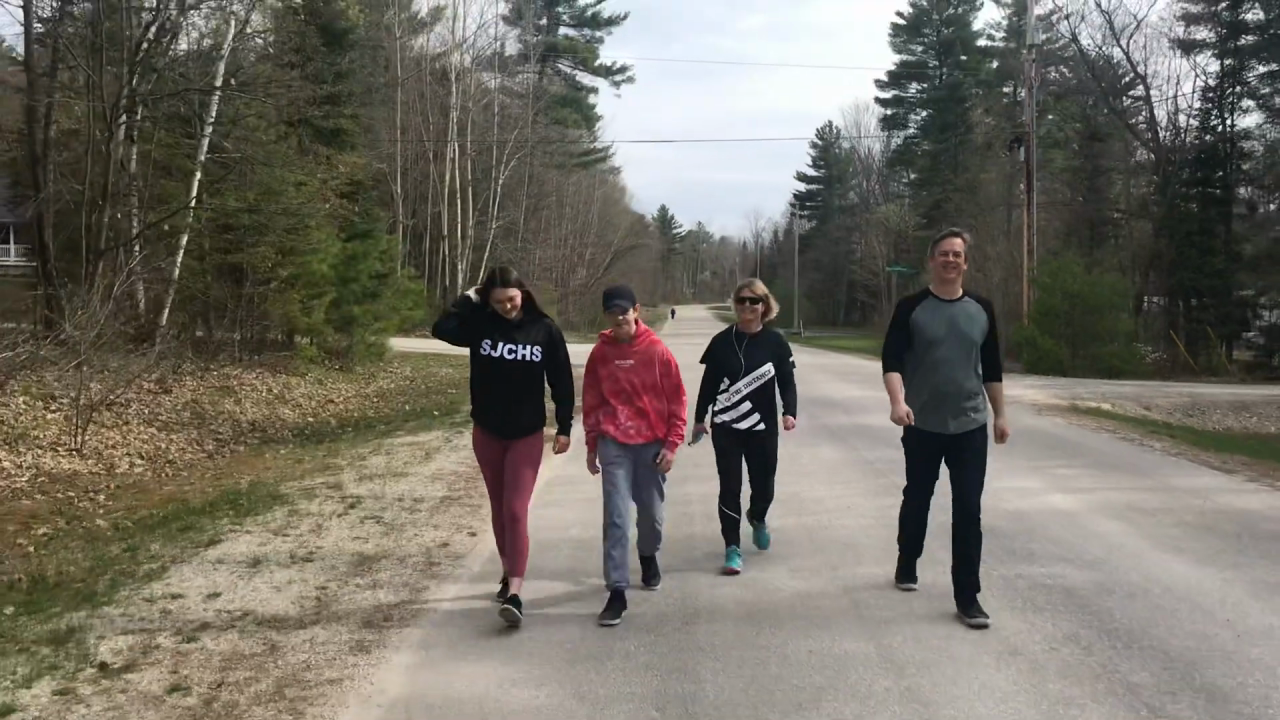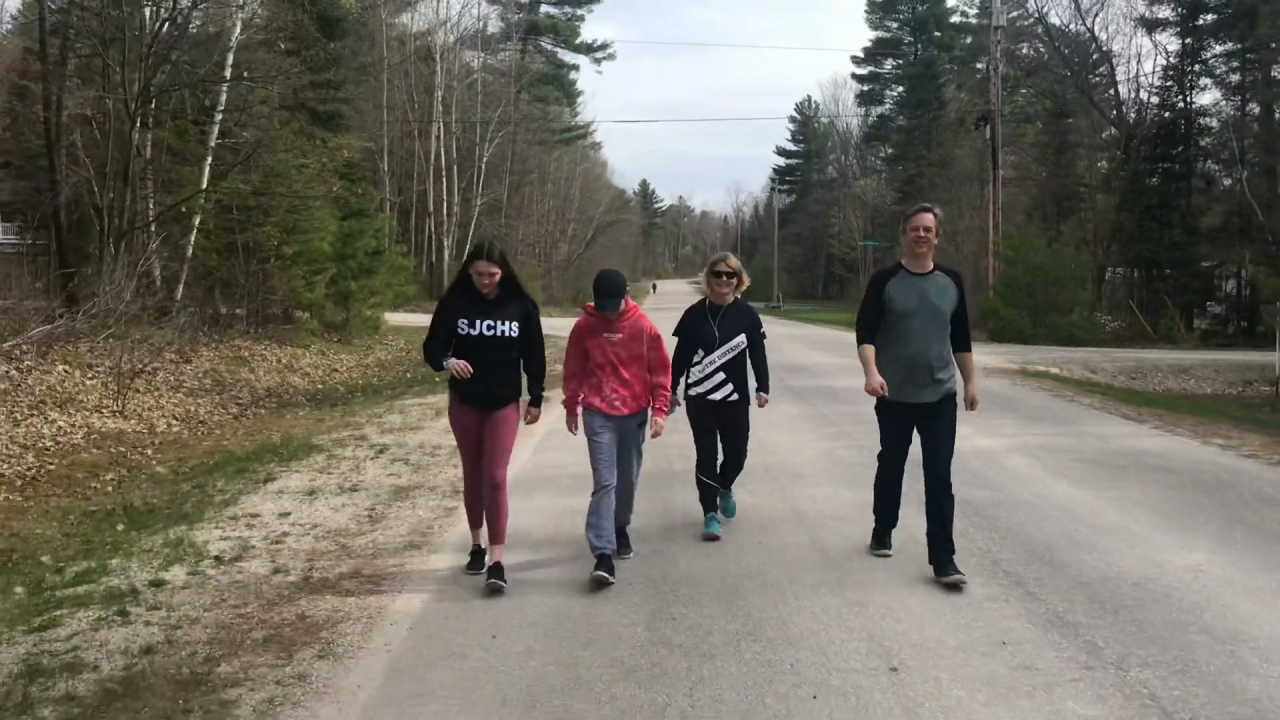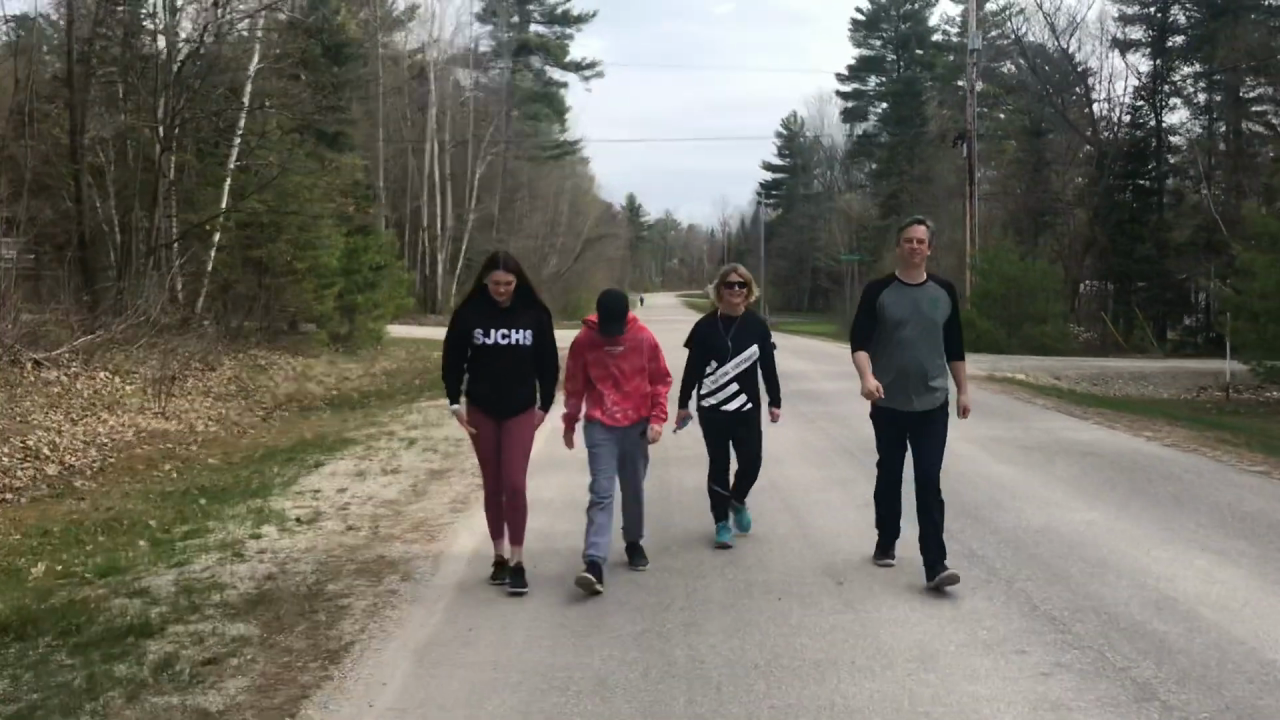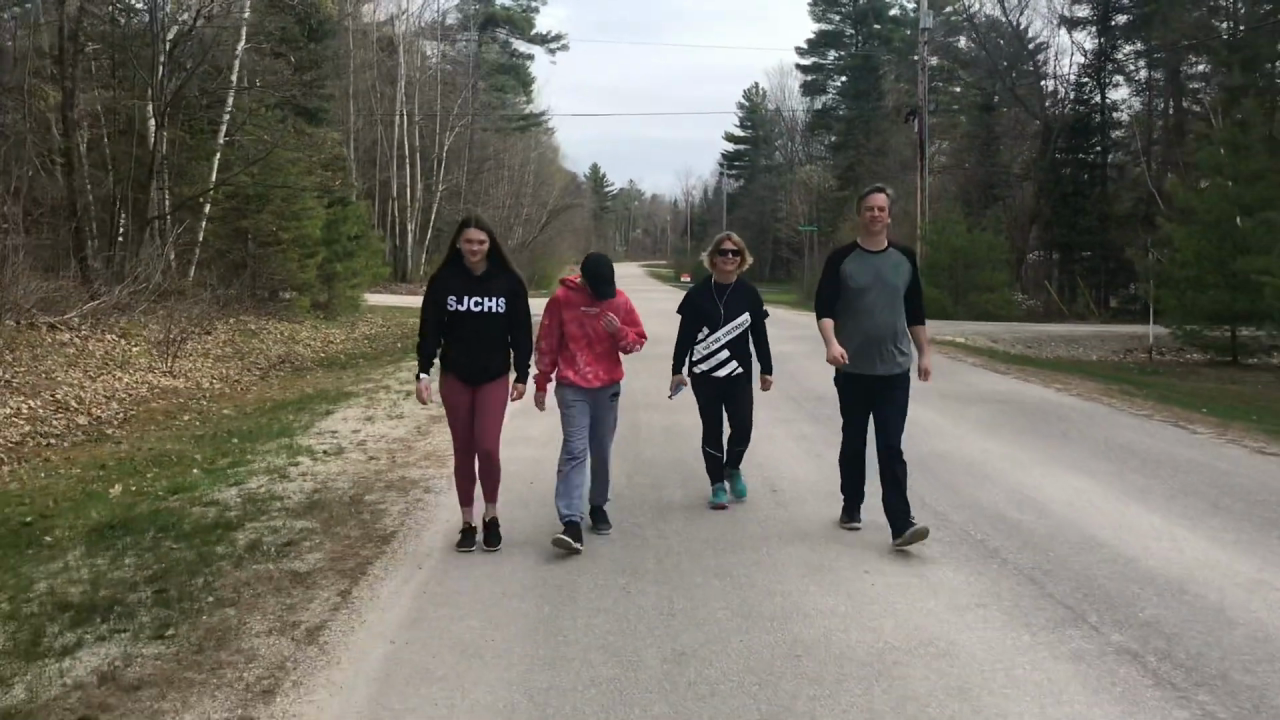
dt=1s
person 1, frame 1
left shoulder: (981, 309)
right shoulder: (911, 308)
left elbow: (992, 367)
right elbow: (892, 360)
left wrist: (1000, 414)
right wrist: (897, 401)
left hip: (971, 425)
right hip: (922, 425)
left knee: (968, 509)
right knee: (917, 497)
left ankle: (967, 596)
right ankle: (908, 562)
person 1, frame 2
left shoulder: (952, 282)
right shoulder: (884, 281)
left elbow: (961, 338)
right elbow: (865, 333)
left wrist: (970, 382)
right wrist: (871, 373)
left hip: (941, 394)
right hip: (895, 395)
left knee: (939, 475)
right knee: (891, 466)
left ankle: (942, 558)
right ankle: (883, 530)
person 1, frame 3
left shoulder: (945, 292)
right shoulder: (878, 291)
left elbow: (955, 346)
right elbow: (859, 341)
left wrist: (963, 391)
right wrist: (867, 377)
left hip: (934, 403)
right hip: (890, 404)
left knee: (929, 482)
right knee: (889, 476)
left ankle: (935, 565)
right ankle: (886, 541)
person 1, frame 4
left shoulder: (905, 259)
right shoulder: (841, 258)
left elbow: (915, 311)
right elbow: (824, 307)
left wrist: (924, 353)
right wrist: (831, 344)
left hip: (895, 369)
right hip: (853, 369)
left knee: (891, 445)
right knee: (854, 441)
left ankle: (901, 523)
right ankle: (851, 505)
person 2, frame 1
left shoulder: (545, 330)
right shoulder: (479, 325)
left elbow: (561, 383)
right elbow: (441, 329)
left wrist: (564, 428)
right wrist: (470, 299)
left hip: (528, 434)
right hip: (486, 432)
left knee: (516, 511)
right knee: (499, 508)
left ankle: (514, 595)
right ankle: (508, 574)
person 2, frame 2
left shoulder: (521, 306)
right shoulder: (454, 303)
left elbow: (534, 356)
right elbow: (432, 347)
left wrist: (536, 399)
right wrist: (447, 362)
left hip: (505, 405)
right hip: (464, 402)
left knee: (496, 479)
right knee: (473, 476)
left ankle: (496, 562)
right ankle: (476, 543)
person 2, frame 3
left shoulder: (535, 314)
right shoulder: (468, 313)
left elbow: (548, 363)
right elbow: (453, 360)
left wrist: (545, 405)
right wrist: (455, 401)
left hip: (521, 411)
right hip: (481, 410)
left knee: (514, 484)
right knee: (492, 485)
left ankle: (516, 561)
right ankle: (500, 554)
person 2, frame 4
left shoulder: (508, 282)
right shoulder: (443, 281)
left elbow: (521, 332)
right elbow: (429, 330)
left wrist: (521, 376)
right wrist: (423, 373)
left hip: (494, 378)
right hip: (454, 377)
left knee: (488, 448)
right knee: (463, 450)
left ankle: (491, 517)
right ankle: (468, 522)
person 3, frame 1
left shoulder: (658, 351)
right shoulder: (599, 354)
left elbow: (676, 399)
right elbow: (592, 403)
left wrist: (672, 443)
right wrist: (592, 446)
left hip: (652, 444)
right hip: (613, 445)
left knee: (650, 510)
right knee: (616, 516)
left ankle: (648, 553)
right ankle: (617, 591)
person 3, frame 2
left shoulder: (643, 326)
right shoulder: (584, 327)
left elbow: (660, 370)
right elbow: (573, 370)
left wrist: (659, 410)
right wrist: (571, 407)
left hip: (634, 413)
right hip: (598, 414)
left knee: (627, 477)
right knee: (604, 482)
left ankle: (621, 526)
right ankle: (603, 555)
person 3, frame 3
left shoulder: (644, 337)
right shoulder: (583, 341)
left elbow: (661, 380)
right elbow: (574, 385)
left wrist: (657, 417)
right wrist: (570, 423)
left hip: (636, 424)
right hip: (599, 427)
left knee: (632, 488)
right knee: (601, 492)
left ankle: (633, 540)
right ankle: (594, 564)
person 3, frame 4
left shoulder: (619, 300)
right shoulder: (561, 299)
left elbow: (638, 340)
right elbow: (547, 343)
left wrist: (620, 331)
right wrist: (542, 382)
left hip: (608, 386)
right hip: (571, 387)
left knee: (600, 450)
right knee: (574, 451)
left ankle: (598, 505)
person 4, frame 1
left shoulder: (775, 342)
right shoulder: (721, 342)
left elbow: (787, 383)
right elbow: (709, 383)
left wrist: (790, 413)
right wrist: (700, 418)
left hip: (763, 426)
right hip: (726, 425)
left knee: (763, 484)
right knee: (730, 485)
left ankle: (758, 519)
right ankle: (732, 547)
person 4, frame 2
left shoulder: (747, 314)
right shoulder: (694, 314)
left elbow: (758, 354)
right elbow: (681, 355)
left wrist: (763, 388)
right wrist: (673, 389)
left hip: (735, 397)
right hip: (700, 397)
left knee: (737, 452)
right knee: (706, 455)
left ankle: (724, 490)
right ankle: (710, 515)
person 4, frame 3
left shoulder: (757, 325)
right shoulder: (705, 326)
left elbow: (768, 365)
right elbow: (692, 368)
left wrist: (775, 401)
right wrist: (683, 404)
left hip: (748, 406)
right hip: (713, 407)
left knee: (751, 460)
right knee: (719, 464)
left ankle: (738, 500)
right ankle: (722, 523)
person 4, frame 4
left shoulder: (748, 292)
right shoulder: (698, 293)
left elbow: (759, 333)
right elbow: (685, 335)
left wrist: (767, 369)
right wrist: (677, 370)
left hip: (739, 372)
right hip: (705, 373)
left knee: (742, 426)
right knee: (712, 428)
left ankle: (732, 468)
